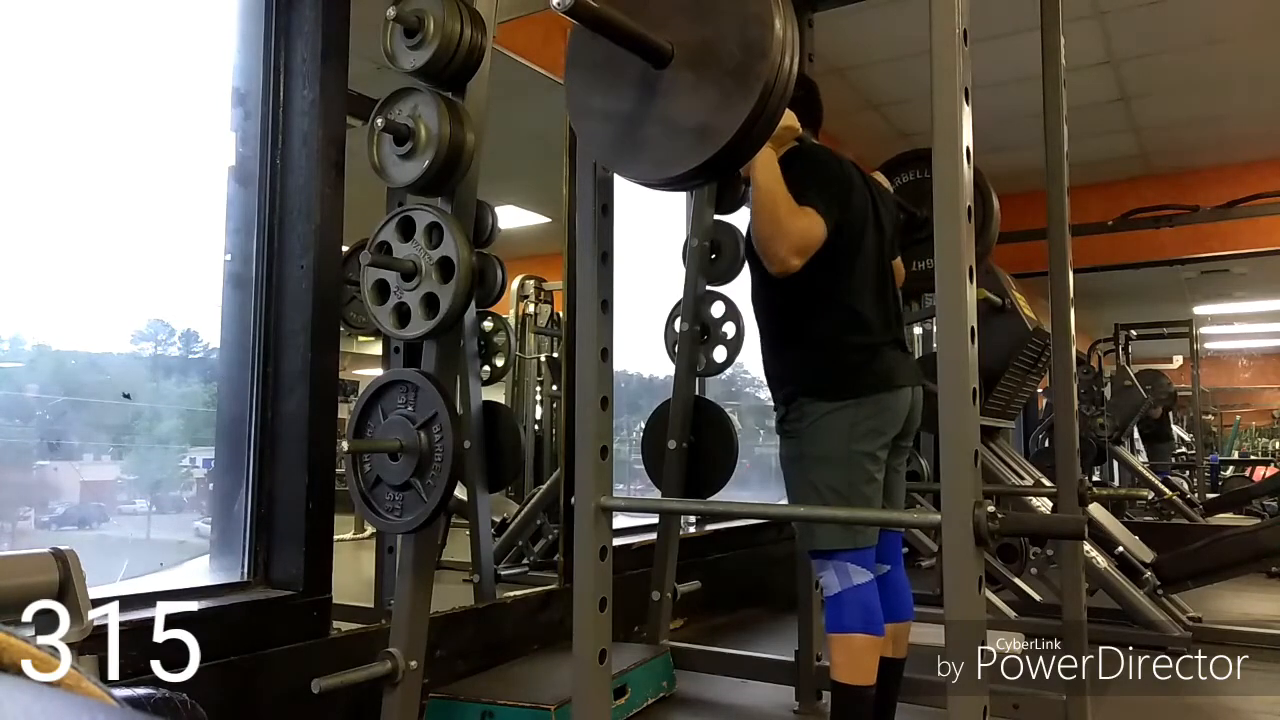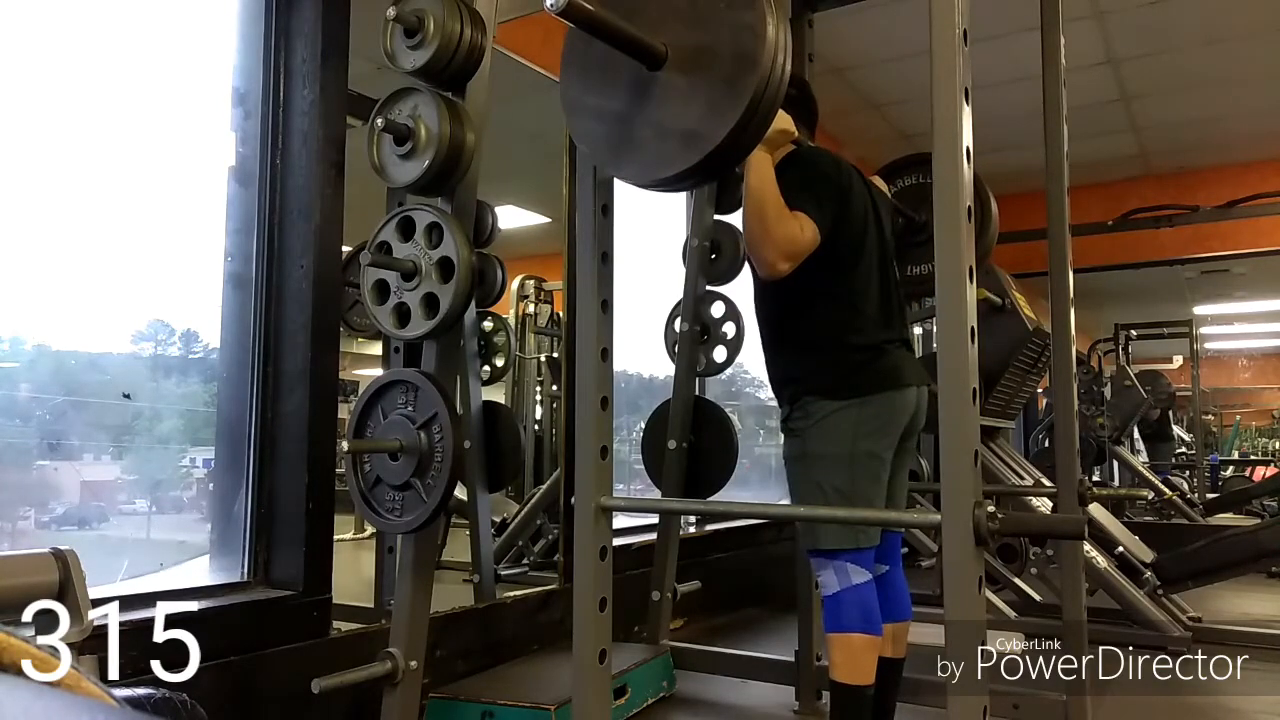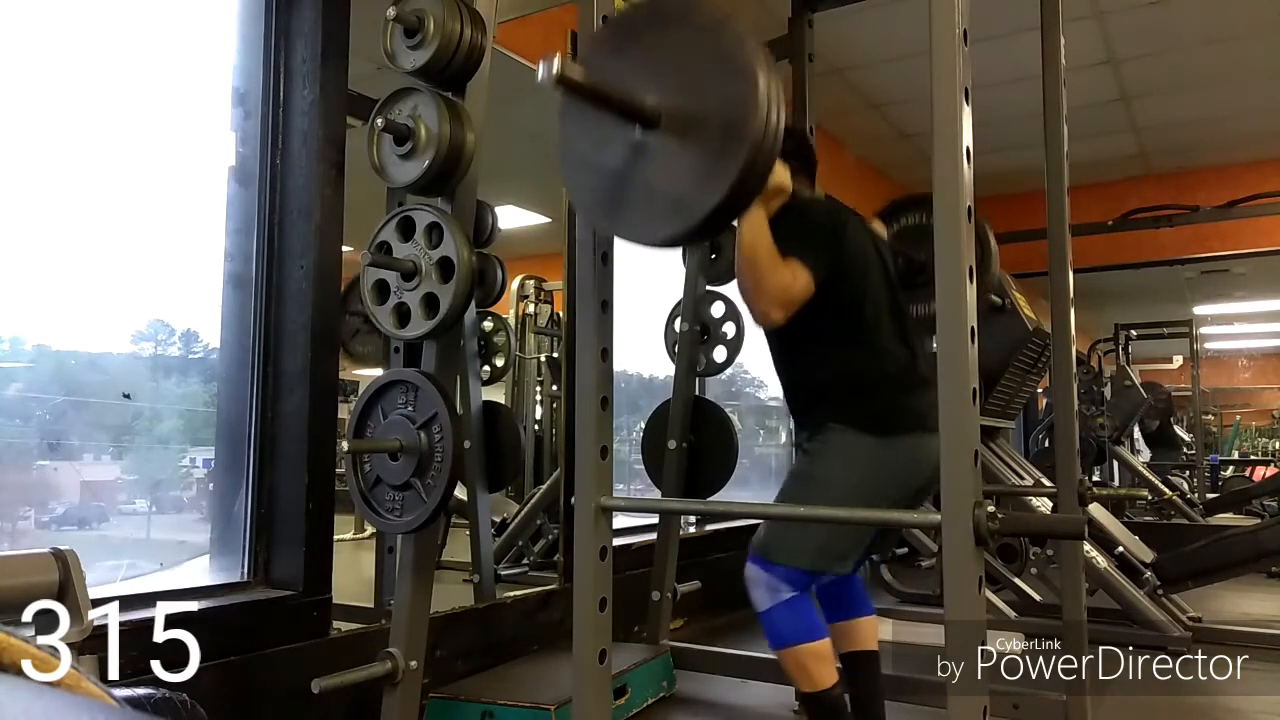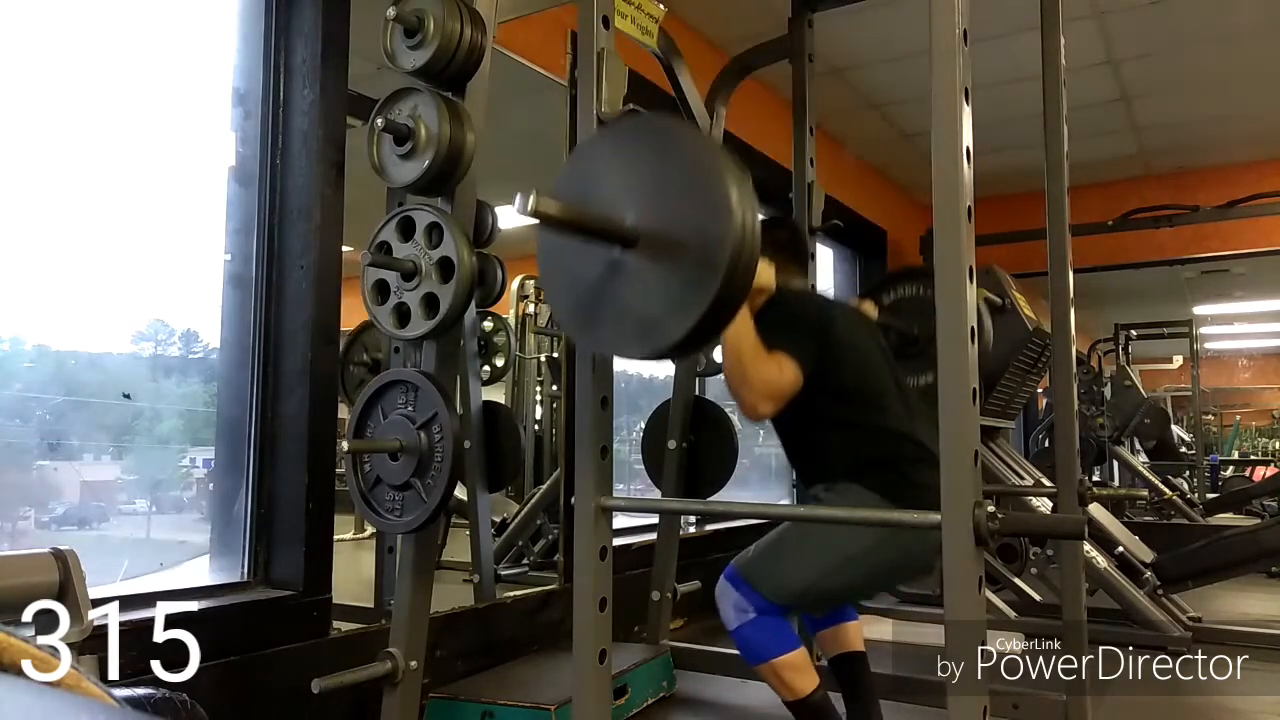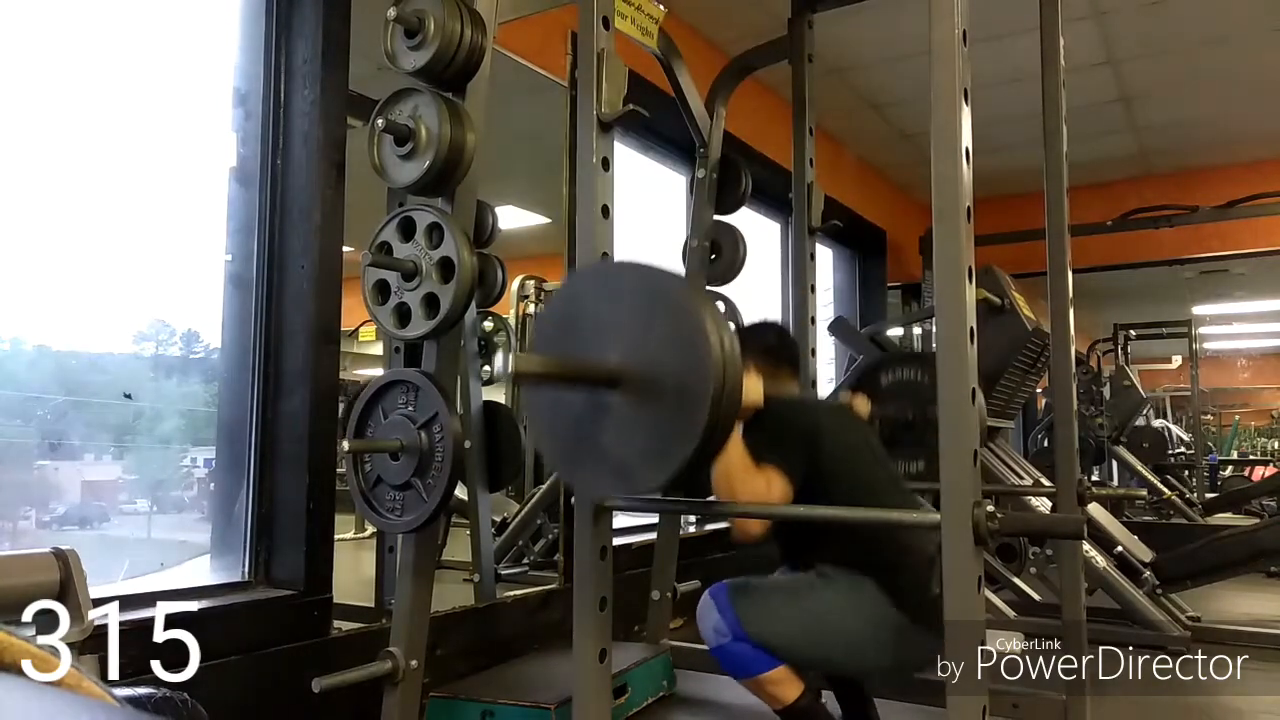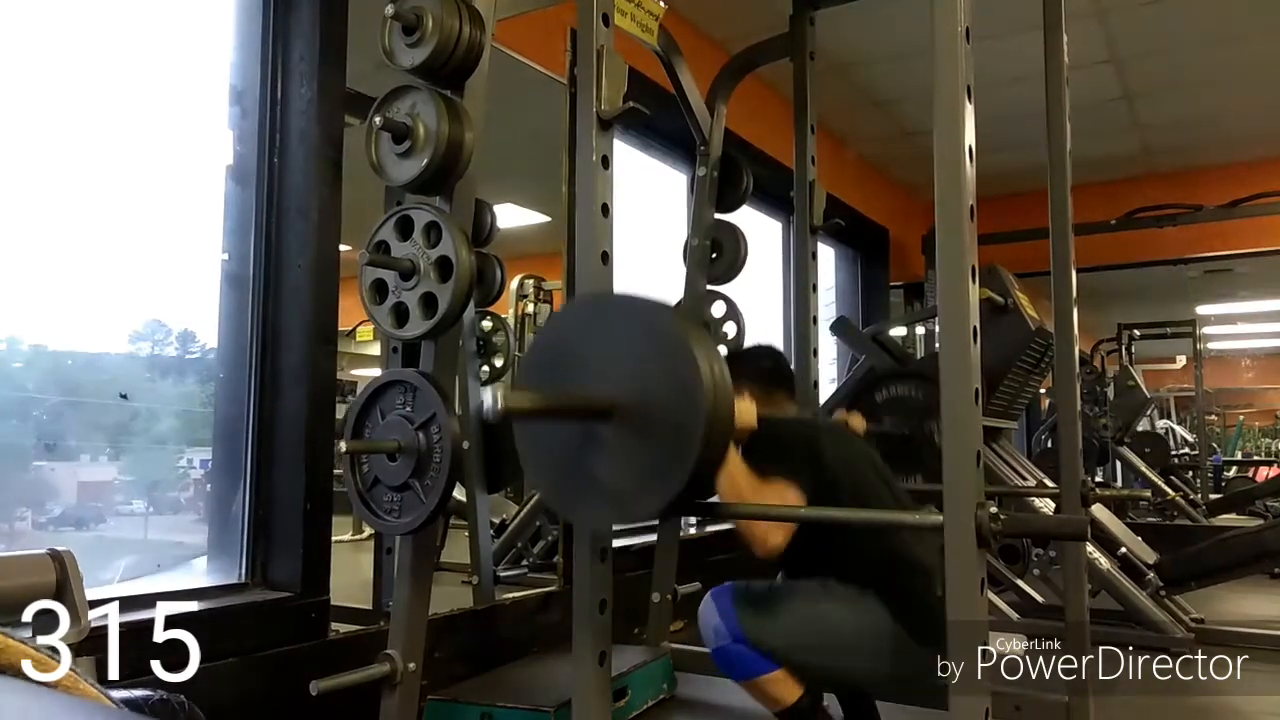
dt=0.5s
person 1, frame 1
left shoulder: (806, 168)
right shoulder: (854, 179)
left elbow: (784, 251)
right elbow: (892, 276)
left wrist: (762, 149)
left hip: (838, 394)
right hip: (886, 386)
left knee: (843, 564)
right knee: (879, 559)
person 1, frame 2
left shoulder: (805, 169)
right shoulder: (851, 180)
left elbow: (775, 253)
left wrist: (755, 149)
left hip: (845, 393)
right hip: (892, 384)
left knee: (842, 566)
right knee: (878, 562)
person 1, frame 3
left shoulder: (801, 217)
right shoulder: (844, 222)
left elbow: (771, 302)
left wrist: (751, 202)
left hip: (868, 429)
right hip: (911, 425)
left knee: (775, 574)
right knee: (829, 568)
person 1, frame 4
left shoulder: (787, 310)
right shoulder: (837, 314)
left elbow: (759, 397)
left hip: (894, 503)
right hip: (926, 498)
left knee: (743, 593)
right knee: (811, 578)
person 1, frame 5
left shoulder: (776, 418)
right shoulder: (832, 414)
left elbow: (749, 516)
left hip: (902, 610)
right hip: (931, 594)
left knee: (721, 614)
right knee: (793, 594)
person 1, frame 6
left shoulder: (773, 438)
right shoulder: (826, 430)
left elbow: (769, 532)
left hip: (903, 624)
right hip: (928, 612)
left knee: (722, 615)
right knee: (795, 596)
